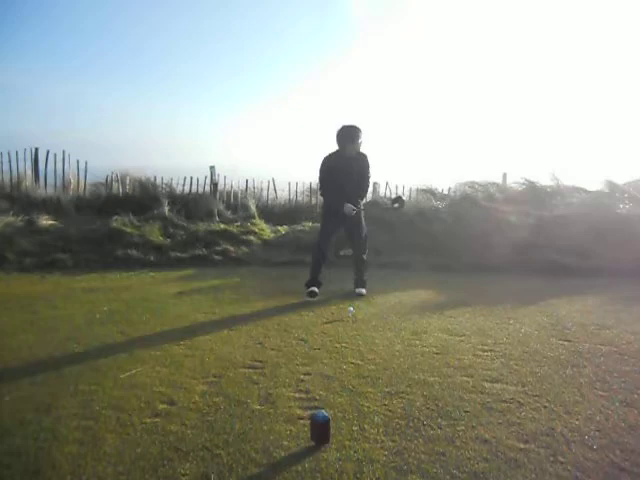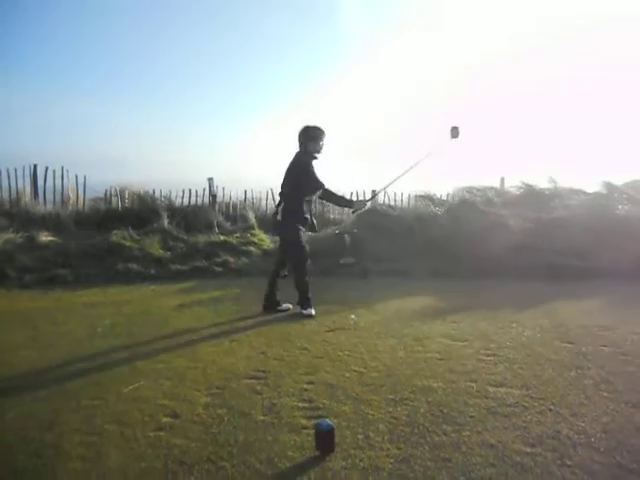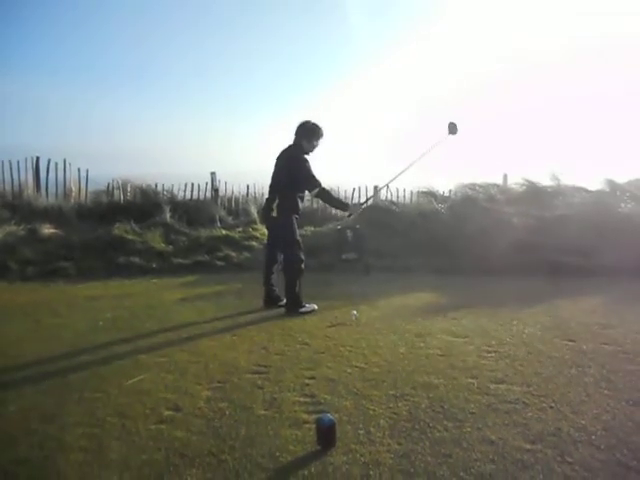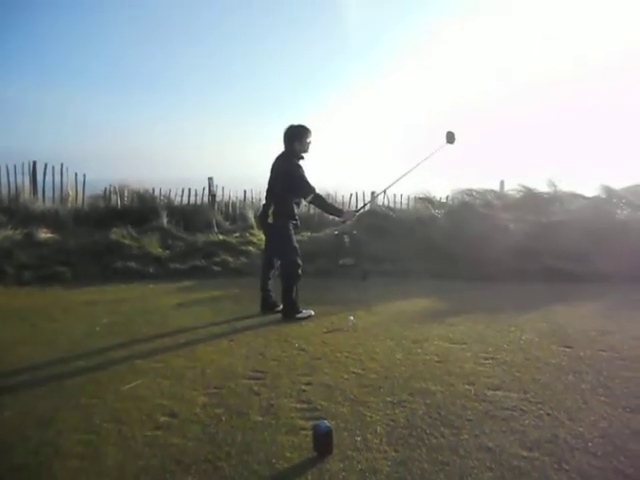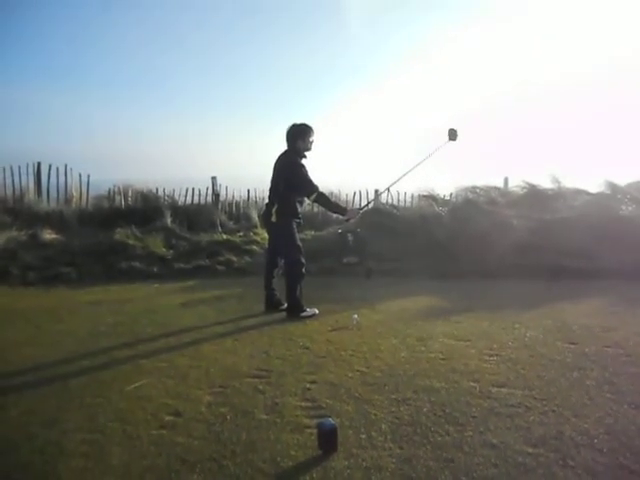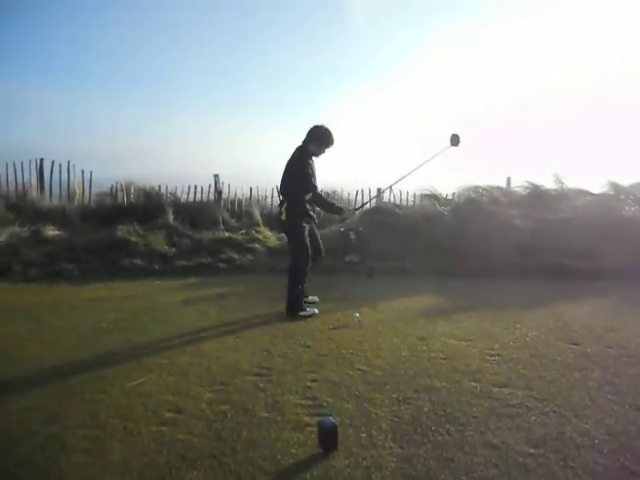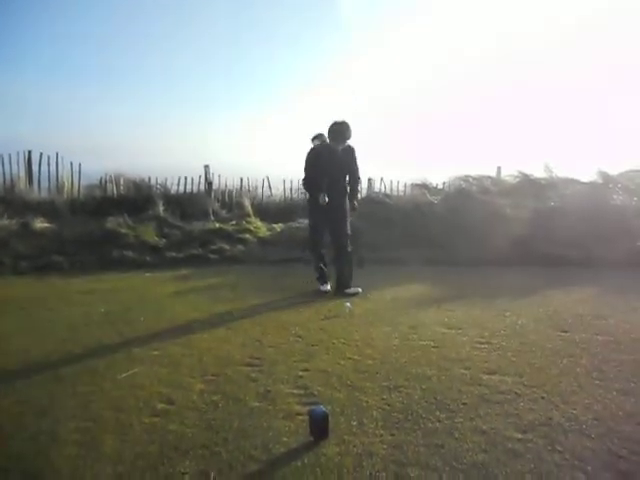
dt=0.7s
person 1, frame 1
left shoulder: (362, 159)
right shoulder: (330, 161)
left elbow: (365, 185)
right elbow: (325, 190)
left wrist: (357, 202)
right wrist: (342, 205)
left hip: (355, 208)
right hip: (333, 209)
left knee: (360, 246)
right knee: (322, 245)
left ankle: (360, 283)
right ankle: (313, 283)
person 1, frame 2
left shoulder: (304, 161)
right shoulder: (302, 164)
right elbow: (321, 192)
left wrist: (310, 218)
right wrist: (351, 204)
left hip: (295, 217)
right hip: (289, 218)
left knee: (285, 260)
right knee: (300, 259)
left ankle: (271, 302)
right ankle: (305, 303)
person 1, frame 3
left shoulder: (288, 154)
right shoulder: (297, 160)
right elbow: (317, 190)
right wrist: (346, 207)
left hip: (274, 211)
right hip: (282, 213)
left knee: (273, 254)
right knee: (295, 257)
left ankle: (272, 297)
right ankle: (294, 303)
person 1, frame 4
left shoulder: (284, 160)
right shoulder: (291, 165)
right elbow: (312, 196)
right wrist: (340, 213)
left hip: (273, 217)
right hip: (279, 220)
left knee: (271, 260)
right knee: (292, 263)
left ankle: (268, 303)
right ankle: (291, 309)
person 1, frame 5
left shoulder: (286, 159)
right shoulder: (293, 164)
right elbow: (315, 195)
right wrist: (344, 211)
left hip: (276, 216)
right hip: (283, 218)
left knee: (274, 259)
right knee: (296, 262)
left ankle: (273, 301)
right ankle: (295, 307)
person 1, frame 6
left shoulder: (303, 157)
right shoulder: (301, 162)
right elbow: (312, 195)
left wrist: (311, 214)
right wrist: (340, 211)
left hip: (302, 214)
right hip: (294, 216)
left knee: (316, 252)
right knee: (302, 259)
left ankle: (299, 293)
right ankle: (295, 306)
person 1, frame 7
left shoulder: (349, 152)
right shoulder: (316, 153)
left elbow: (354, 177)
right elbow: (307, 180)
left wrist: (353, 197)
right wrist: (317, 194)
left hip: (340, 202)
right hip: (318, 203)
left knee: (343, 243)
right knee: (316, 242)
left ankle: (344, 283)
right ankle: (323, 279)
